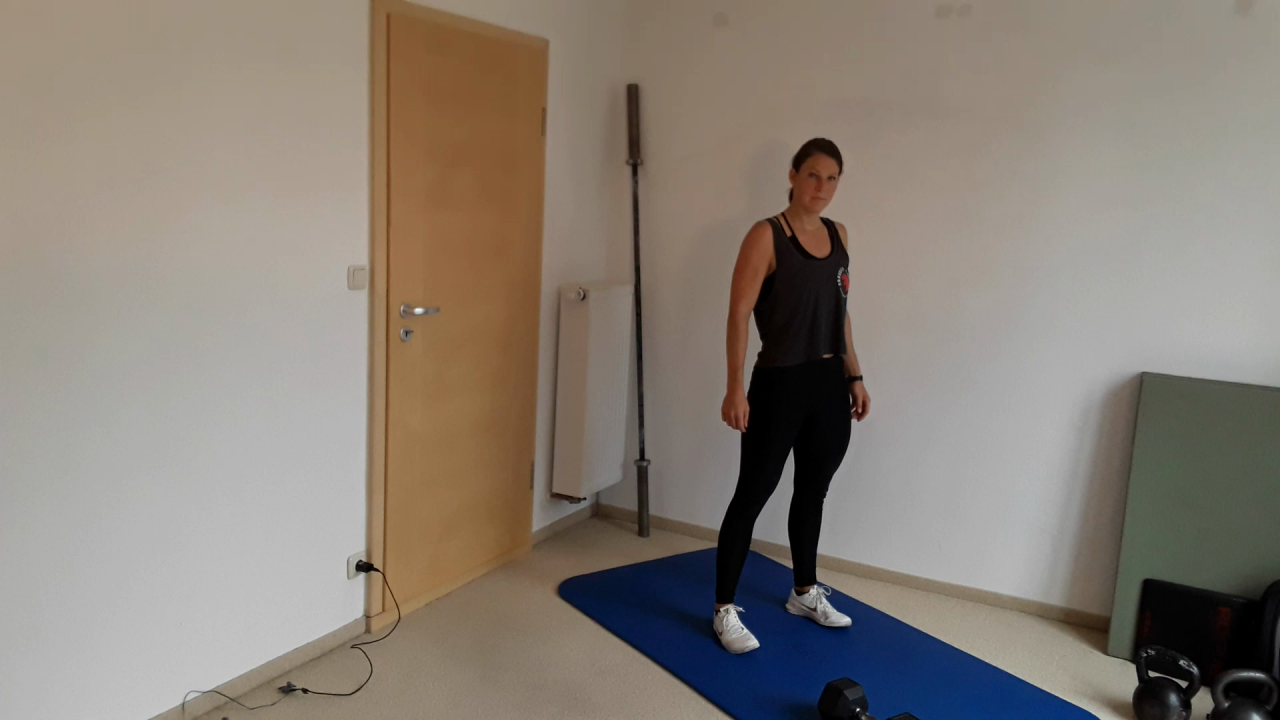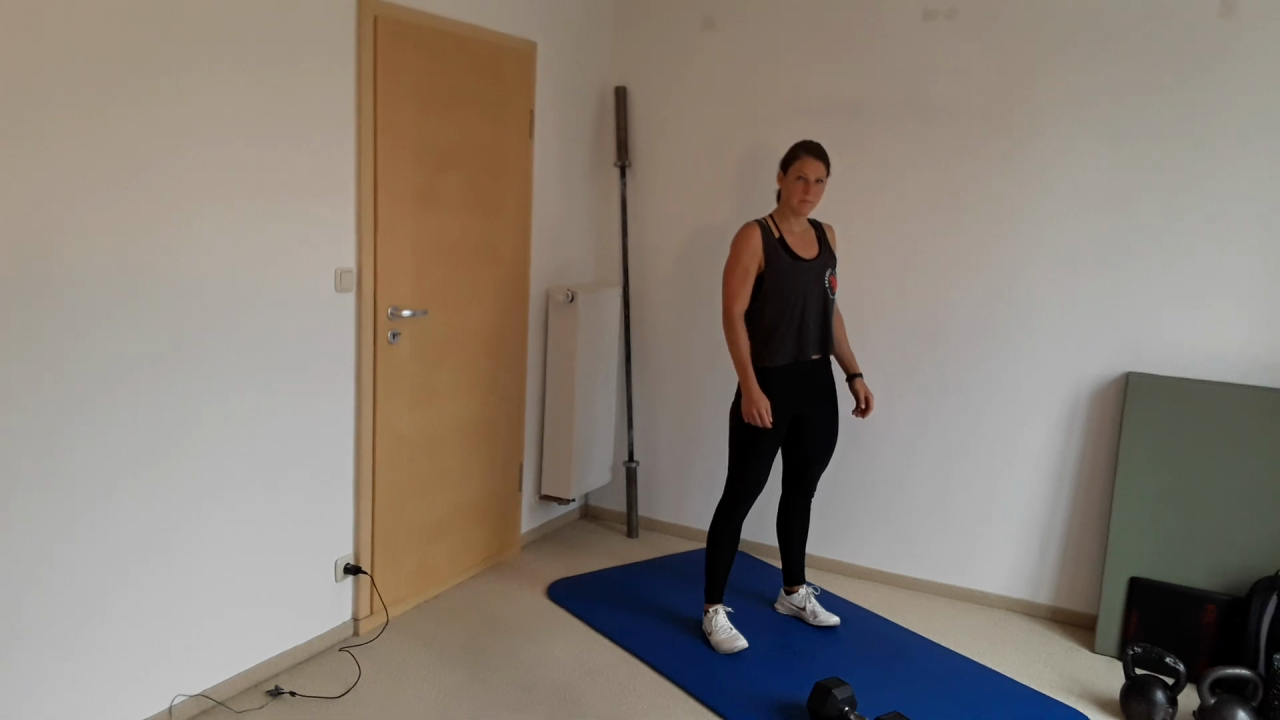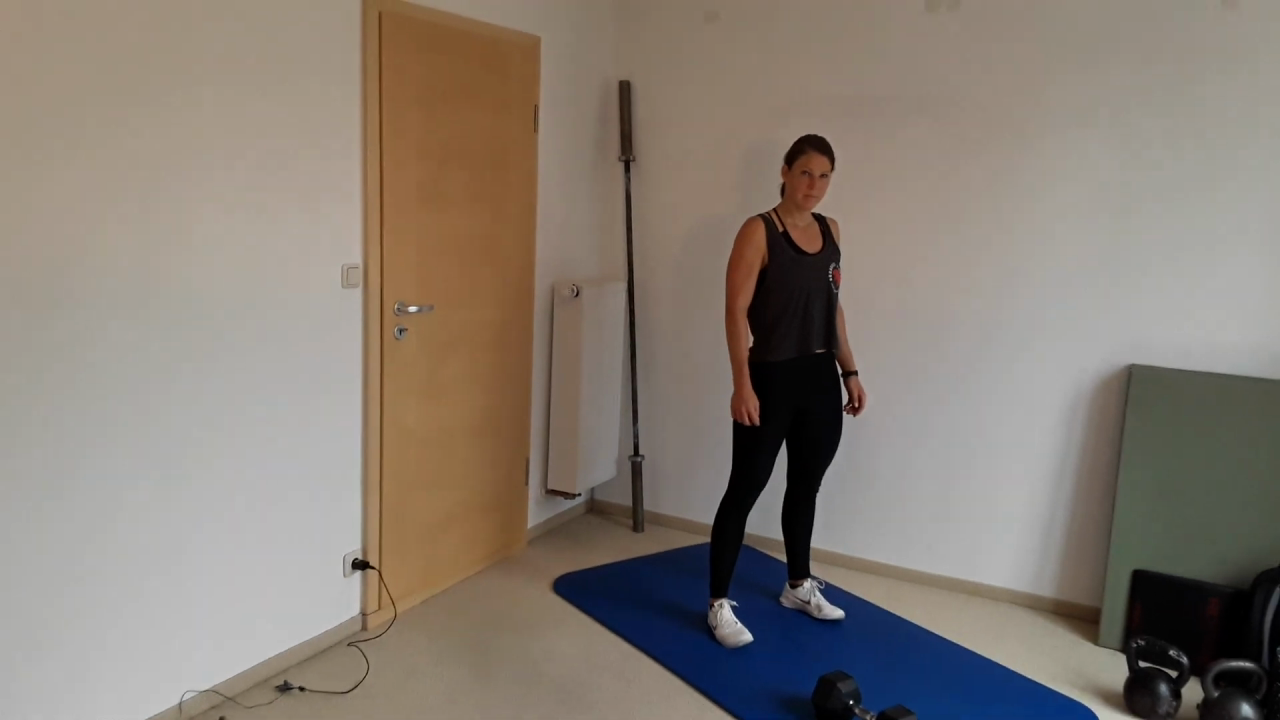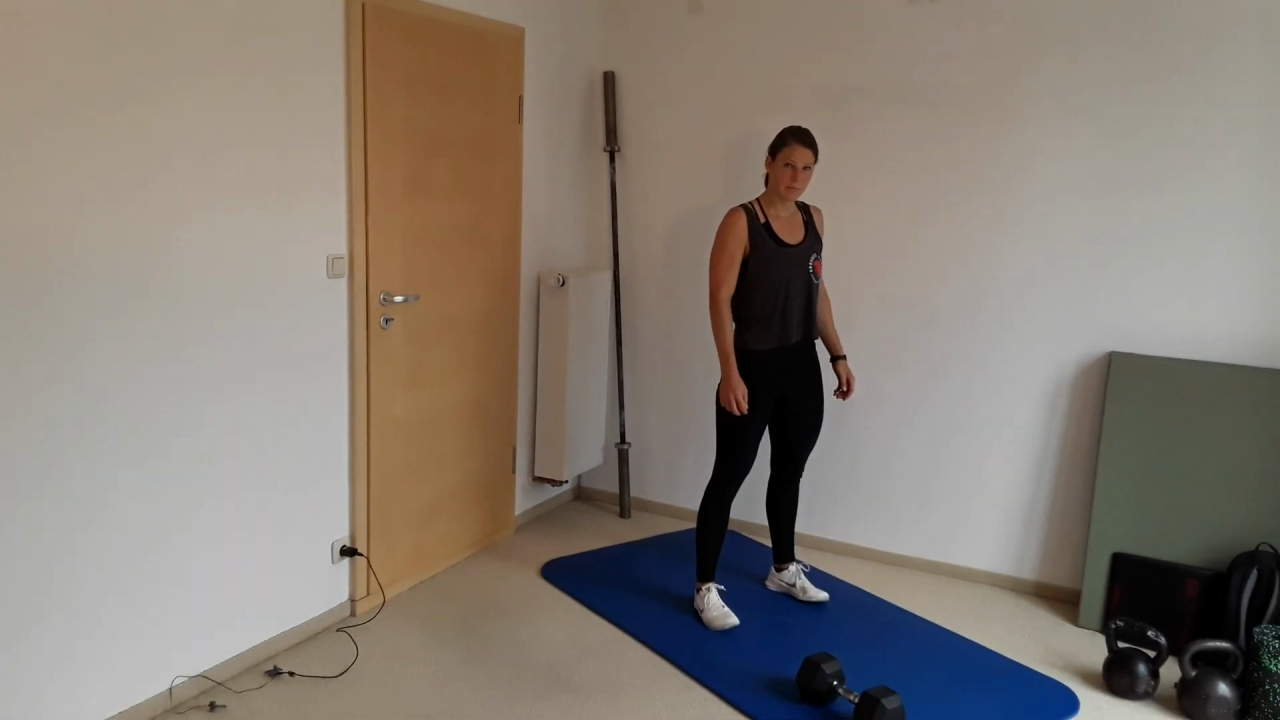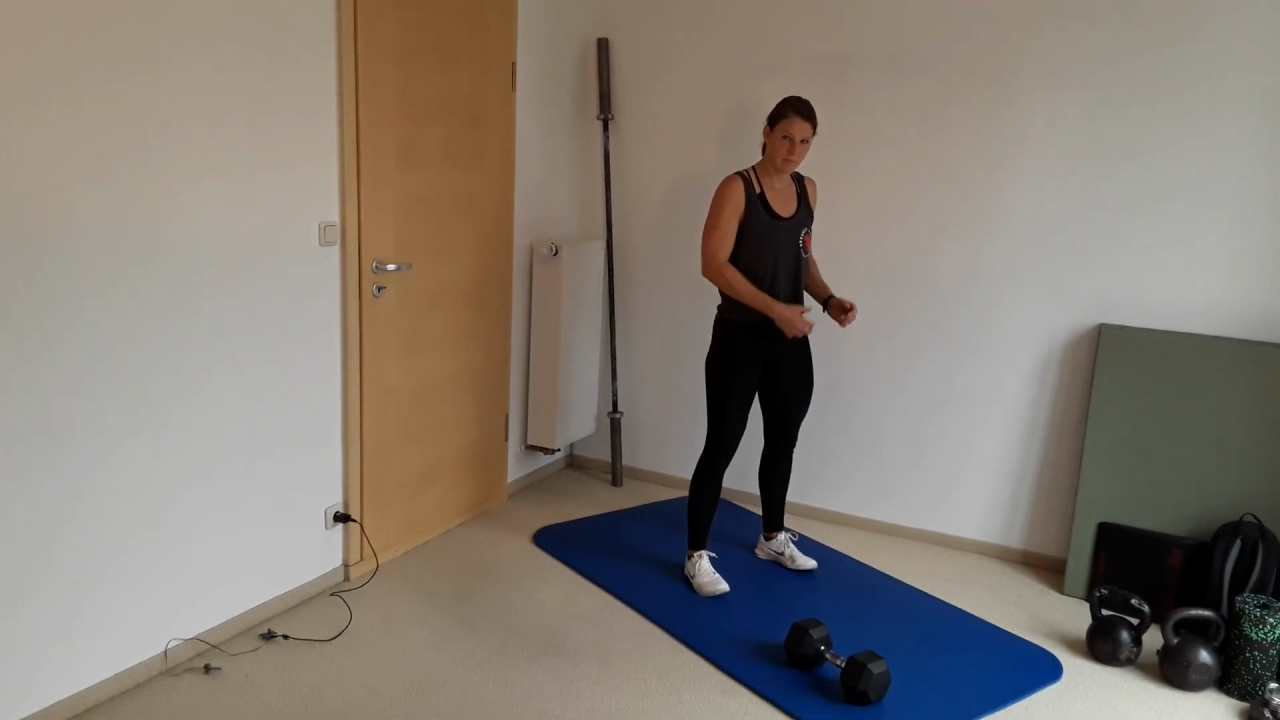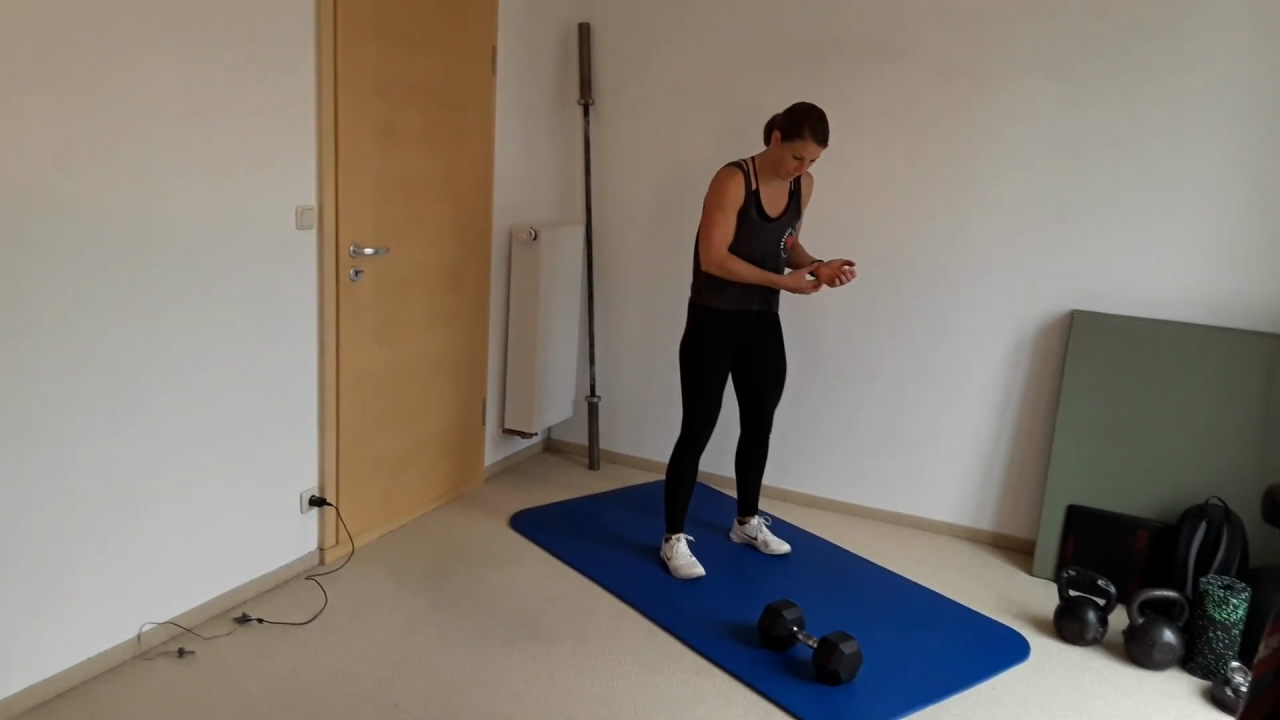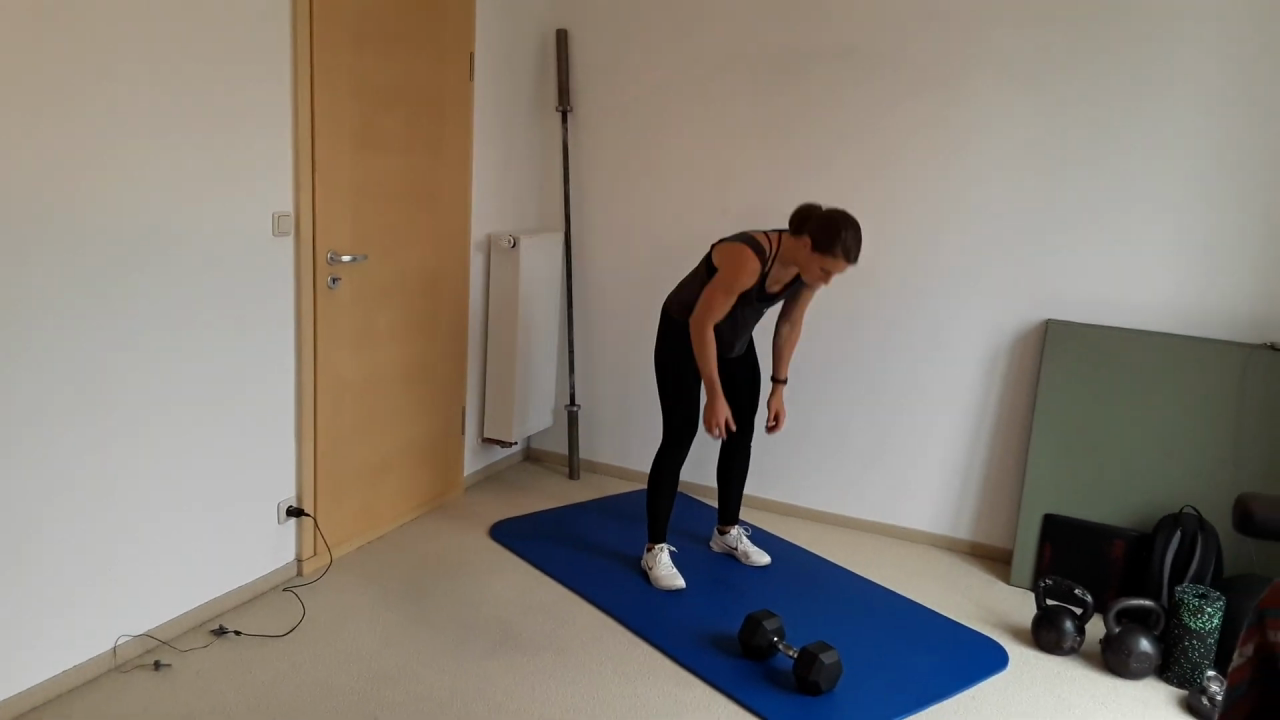
dt=0.4s
person 1, frame 1
left shoulder: (839, 235)
right shoulder: (766, 236)
right elbow: (739, 313)
left wrist: (855, 377)
right wrist: (736, 387)
left hip: (829, 384)
right hip: (780, 383)
left knee: (813, 492)
right knee: (753, 495)
left ankle: (805, 593)
right ankle: (725, 609)
person 1, frame 2
left shoulder: (826, 236)
right shoulder: (754, 237)
right elbow: (733, 315)
left wrist: (854, 374)
right wrist: (749, 386)
left hip: (817, 385)
right hip: (770, 384)
left knee: (801, 491)
right knee: (740, 496)
left ankle: (794, 593)
right ankle: (713, 610)
person 1, frame 3
left shoulder: (830, 230)
right shoulder: (759, 231)
right elbow: (737, 310)
left wrist: (850, 372)
right wrist: (742, 383)
left hip: (821, 379)
right hip: (772, 378)
left knee: (806, 486)
right knee: (745, 489)
left ankle: (799, 586)
right ankle: (719, 603)
person 1, frame 4
left shoulder: (814, 219)
right shoulder: (741, 222)
right elbow: (720, 301)
left wrist: (837, 355)
right wrist: (730, 372)
left hip: (802, 366)
right hip: (755, 366)
left knee: (789, 471)
right knee: (730, 476)
left ankle: (784, 569)
right ankle: (705, 588)
person 1, frame 5
left shoulder: (807, 189)
right shoulder: (737, 188)
right elbow: (714, 264)
left wrist: (826, 299)
right wrist: (774, 309)
left hip: (791, 338)
right hip: (740, 336)
left knee: (783, 440)
right knee: (722, 446)
left ankle: (773, 538)
right ankle: (696, 555)
person 1, frame 6
left shoulder: (802, 186)
right shoulder: (733, 180)
right elbow: (711, 258)
left wrist: (815, 267)
right wrist: (783, 281)
left hip: (763, 322)
right hip: (713, 322)
left knee: (759, 426)
right knee: (698, 429)
left ankle: (747, 522)
right ankle: (674, 539)
person 1, frame 7
left shoulder: (808, 265)
right shoulder: (750, 258)
left elbow: (789, 324)
right elbow: (700, 324)
left wrist: (779, 385)
right wrist: (715, 395)
left hip: (735, 339)
right hip: (683, 330)
left knee: (740, 433)
right knee: (681, 434)
left ankle: (727, 532)
right ankle: (655, 547)
